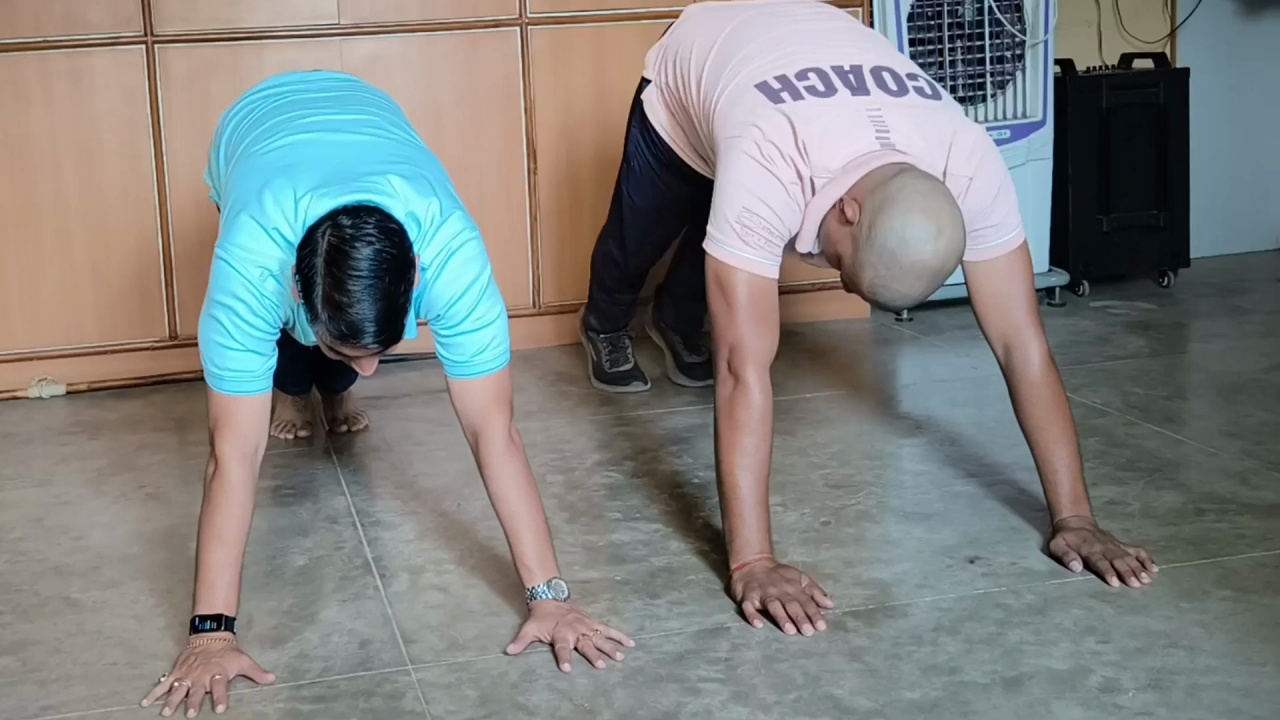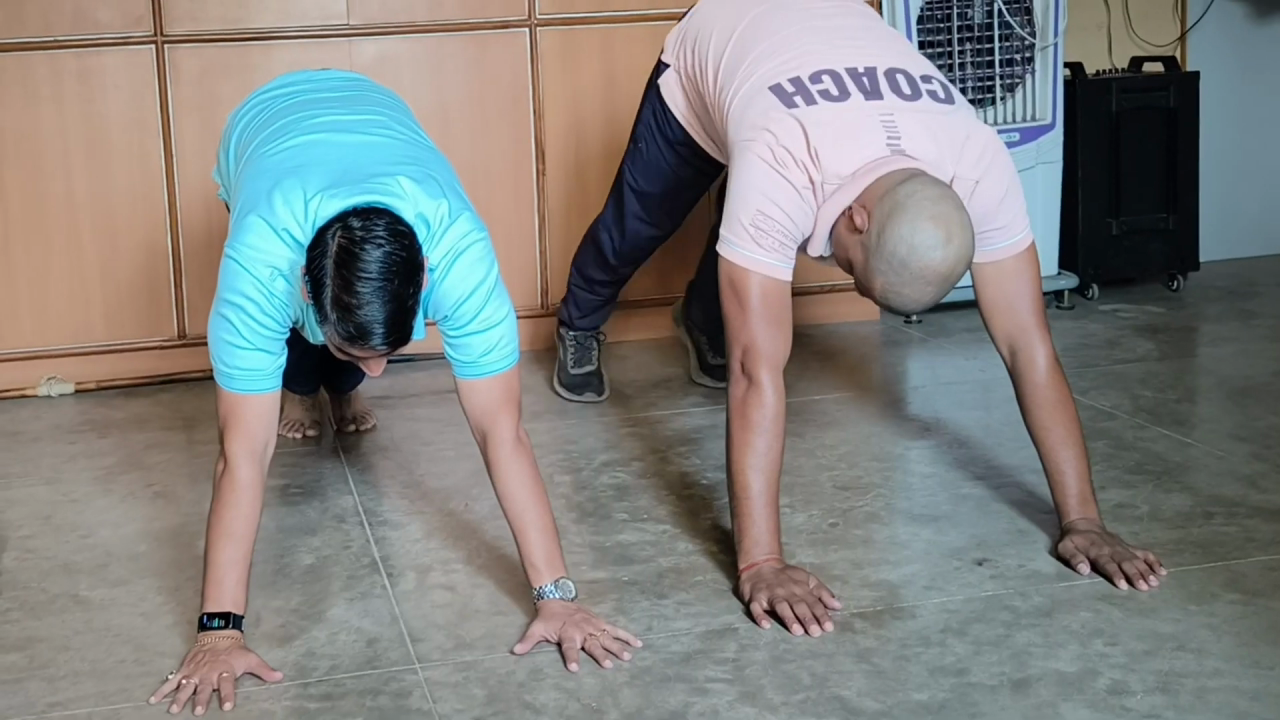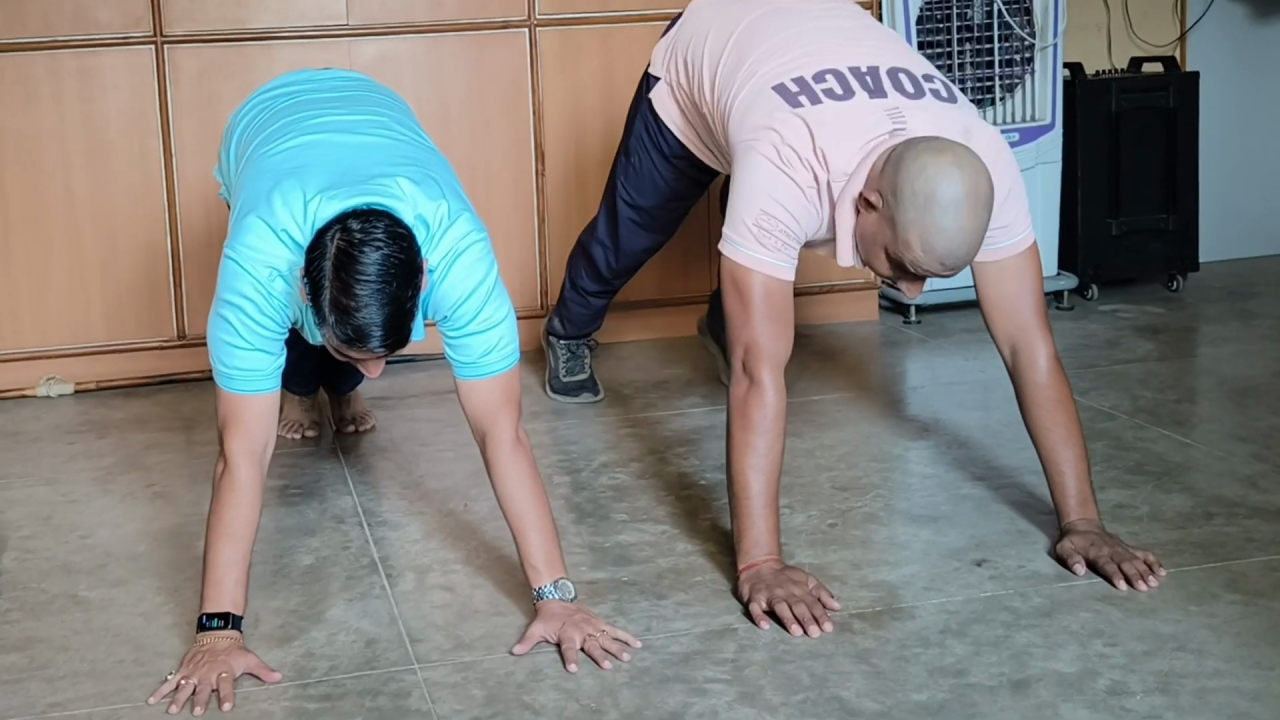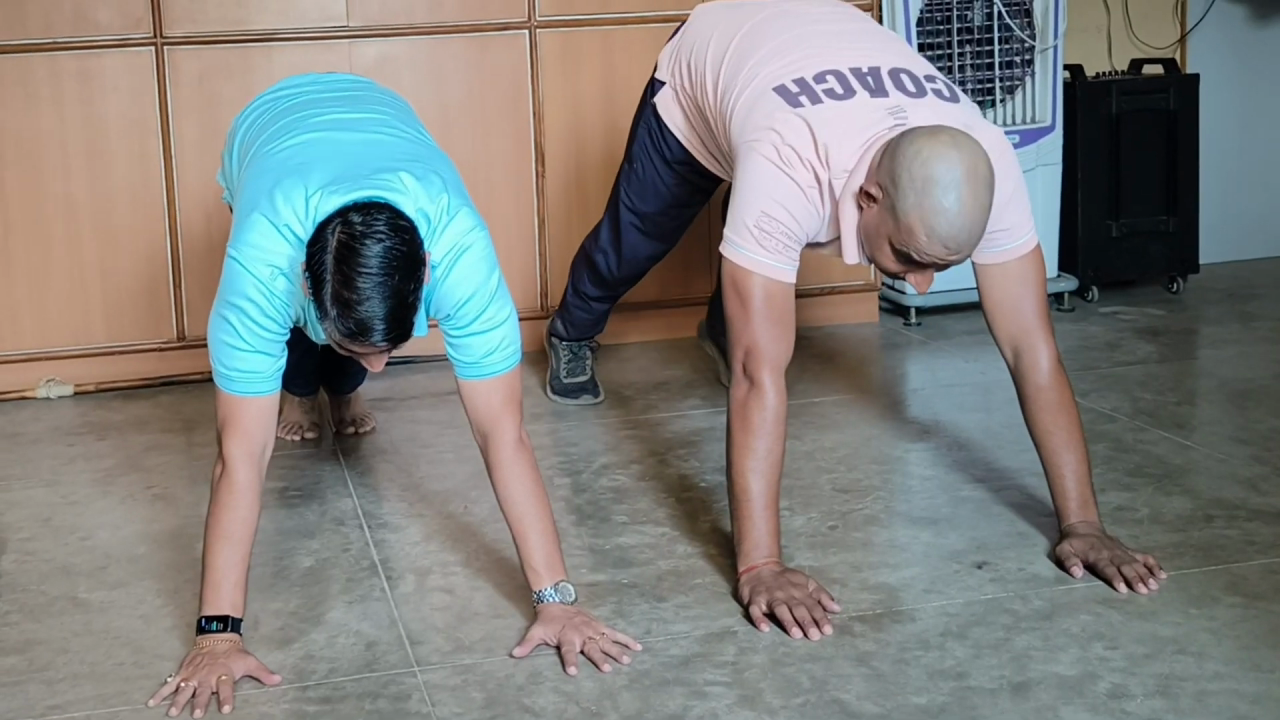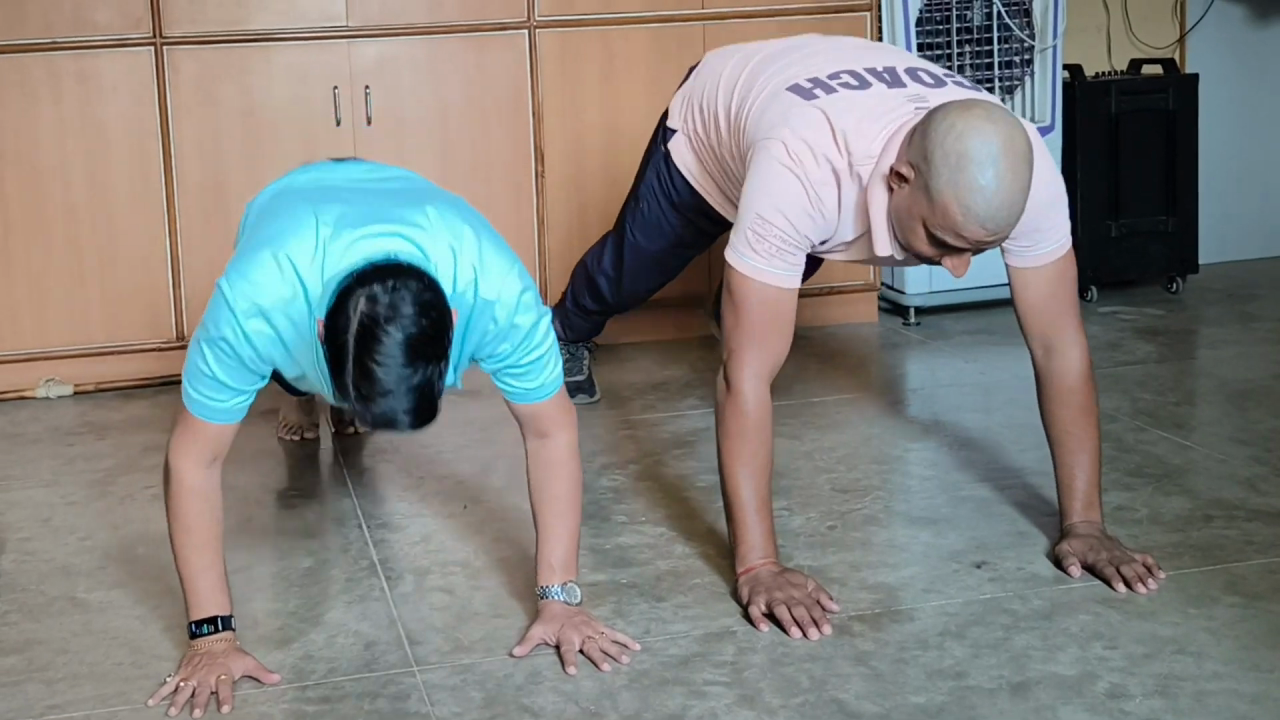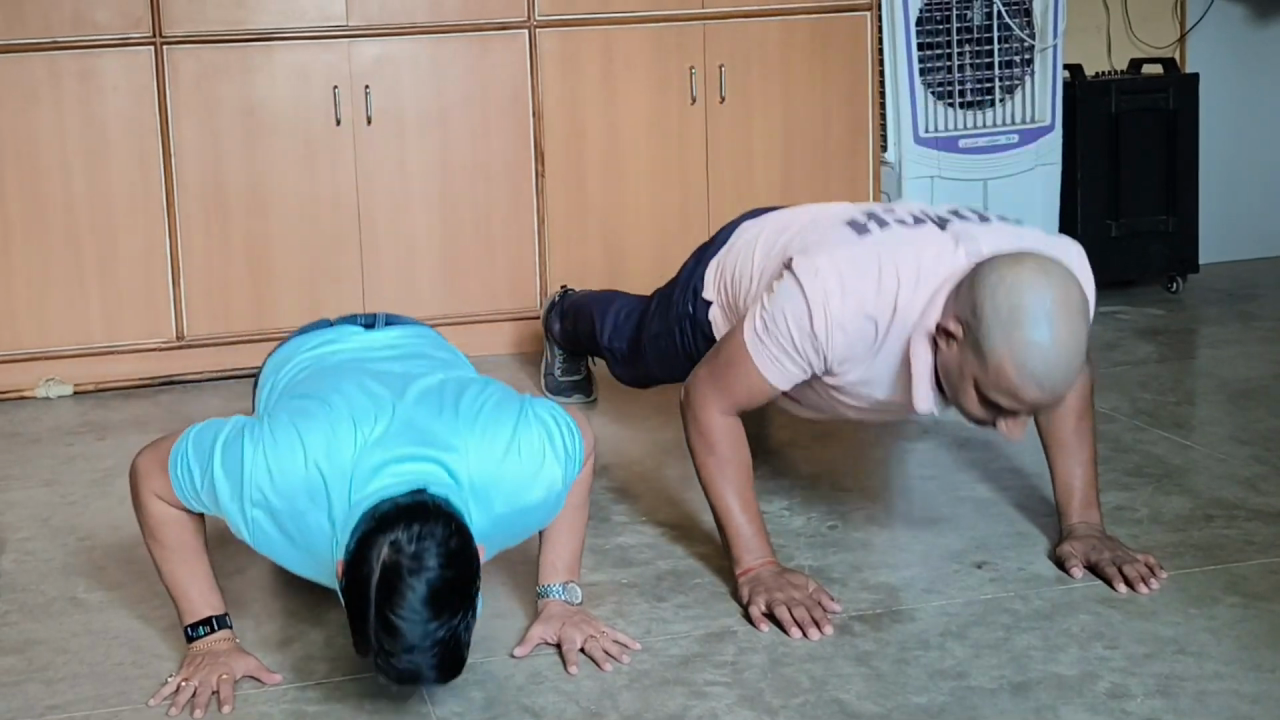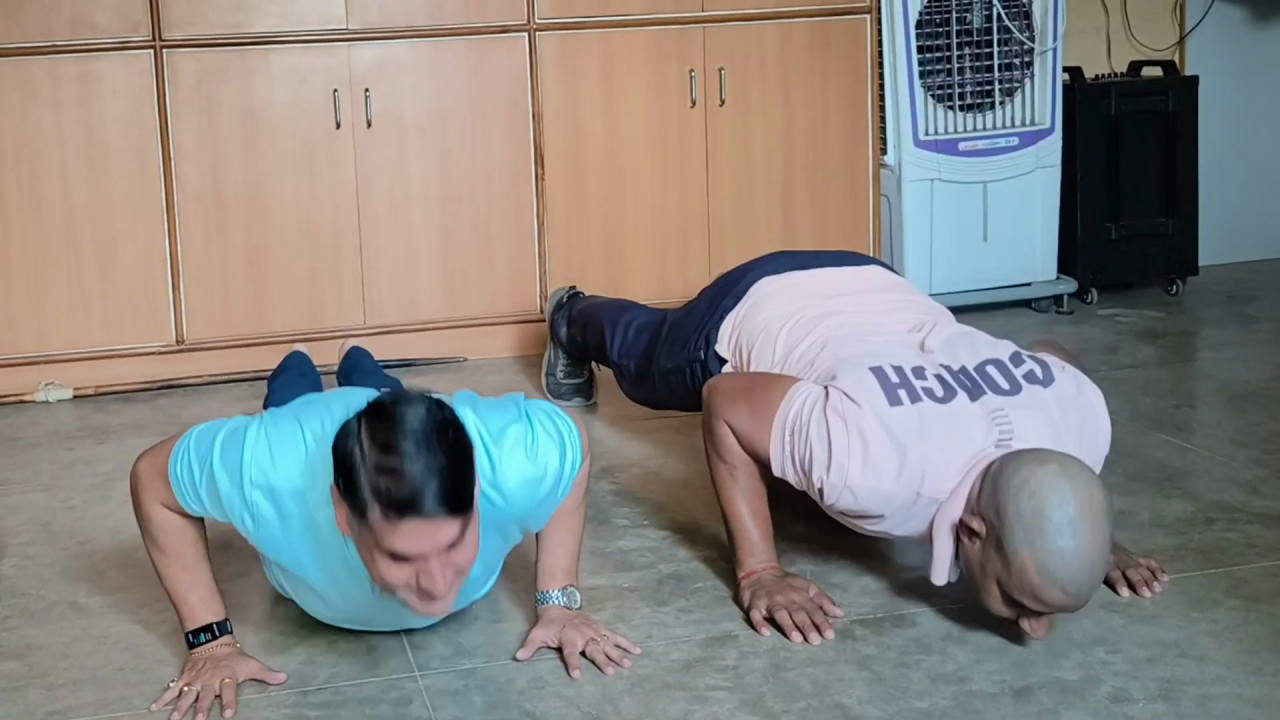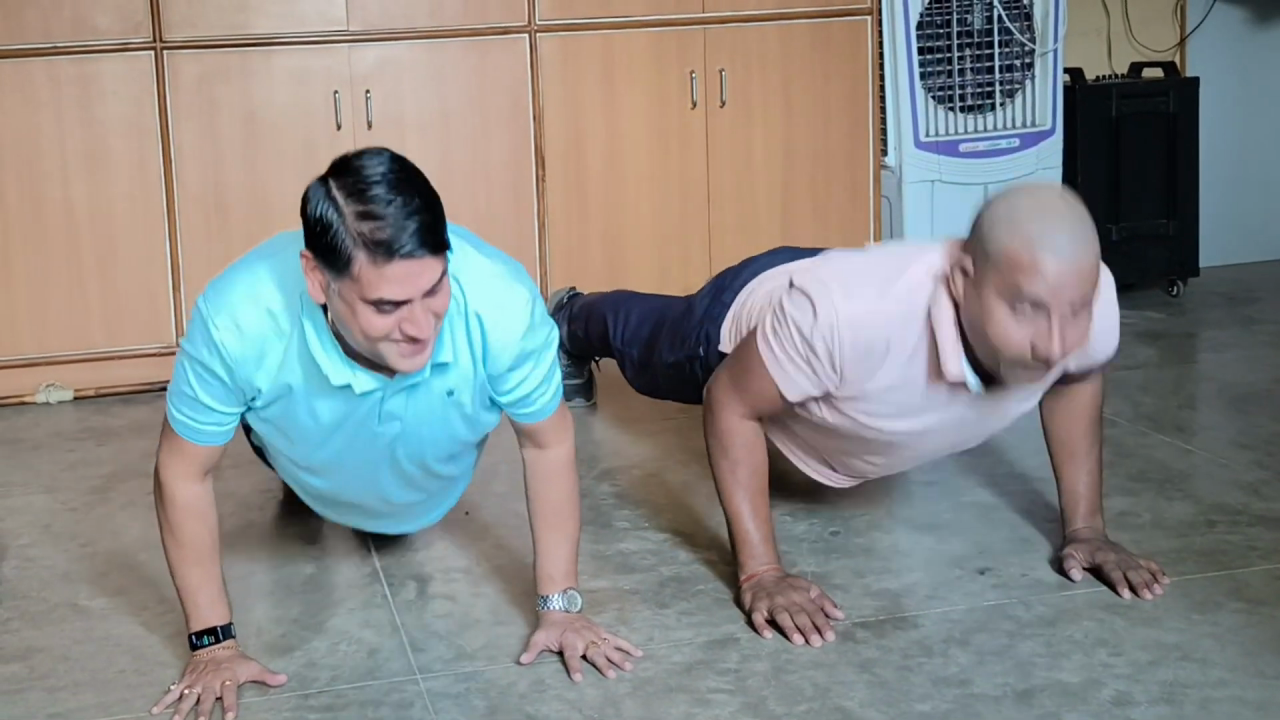
dt=0.3s
person 1, frame 1
left shoulder: (969, 165)
right shoulder: (770, 169)
left elbow: (1022, 344)
right elbow: (745, 370)
left wrist: (1074, 518)
right wrist: (753, 563)
left knee: (713, 239)
right knee: (638, 237)
left ankle: (678, 323)
right ankle: (606, 326)
person 1, frame 2
left shoulder: (980, 166)
right shoulder: (782, 173)
left elbow: (1027, 344)
right elbow: (759, 372)
left wrist: (1083, 520)
right wrist: (760, 563)
left knee: (737, 245)
right knee: (636, 225)
left ankle: (704, 323)
right ankle: (581, 323)
person 1, frame 3
left shoulder: (983, 164)
right shoulder: (788, 170)
left elbow: (1028, 345)
right elbow: (760, 372)
left wrist: (1081, 520)
right wrist: (759, 562)
left knee: (756, 260)
right knee: (628, 234)
left ankle: (722, 325)
right ankle: (569, 334)
person 1, frame 4
left shoulder: (987, 163)
right shoulder: (789, 170)
left elbow: (1032, 348)
right elbow: (760, 375)
left wrist: (1082, 525)
right wrist: (759, 565)
left knee: (763, 260)
right knee: (631, 243)
left ankle: (723, 328)
right ankle: (571, 336)
person 1, frame 5
left shoulder: (1022, 167)
right shoulder: (805, 170)
left elbow: (1060, 345)
right elbow: (747, 376)
left wrist: (1081, 521)
right wrist: (757, 564)
right hip: (718, 111)
left knee: (779, 278)
right knee: (630, 273)
left ankle: (741, 307)
right ankle: (568, 333)
person 1, frame 6
left shoulder: (1060, 276)
right shoulder: (837, 299)
left elbow: (1069, 384)
right elbow: (706, 406)
left wrist: (1083, 523)
right wrist: (756, 567)
right hip: (737, 277)
right knee: (637, 351)
right ankle: (568, 320)
person 1, frame 7
left shoulder: (1085, 421)
right shoulder: (873, 468)
right elbow: (720, 405)
left wrist: (1092, 548)
right wrist: (759, 571)
right hip: (758, 310)
right knee: (643, 359)
right ankle: (573, 319)
person 1, frame 8
left shoulder: (1088, 301)
right shoulder: (840, 311)
left elbow: (1077, 384)
right elbow: (728, 405)
left wrist: (1085, 529)
right wrist: (759, 571)
right knee: (648, 350)
right ankle: (575, 318)
person 2, frame 1
left shoulder: (450, 252)
right shoulder: (252, 262)
left elbow: (492, 430)
right elbow: (234, 454)
left wrist: (548, 595)
right wrist: (212, 630)
left knee: (340, 364)
right knee: (290, 365)
left ankle: (333, 391)
right ankle: (290, 388)
person 2, frame 2
left shoulder: (460, 254)
right shoulder: (261, 264)
left elbow: (500, 430)
right elbow: (244, 454)
left wrist: (556, 594)
right wrist: (220, 629)
left knee: (348, 363)
right knee: (298, 360)
left ankle: (340, 391)
right ankle: (299, 388)
person 2, frame 3
left shoulder: (458, 253)
right shoulder: (260, 261)
left elbow: (500, 432)
right elbow: (244, 454)
left wrist: (556, 595)
right wrist: (218, 630)
left knee: (350, 356)
right knee: (298, 352)
left ankle: (339, 392)
right ankle: (297, 389)
person 2, frame 4
left shoulder: (459, 250)
right shoulder: (264, 259)
left elbow: (502, 433)
right elbow: (242, 454)
left wrist: (555, 598)
right wrist: (218, 632)
left knee: (348, 366)
right knee: (299, 362)
left ankle: (340, 390)
right ankle: (298, 389)
person 2, frame 5
left shoulder: (492, 287)
right shoulder: (261, 301)
left elbow: (550, 428)
right elbow: (193, 459)
left wrist: (560, 593)
right wrist: (211, 630)
right hip: (289, 201)
left ankle: (309, 387)
right ankle: (296, 396)
person 2, frame 6
left shoulder: (525, 466)
right shoulder: (273, 478)
left elbow: (580, 444)
right elbow: (149, 478)
left wrist: (560, 594)
right wrist: (209, 631)
left hip: (421, 354)
right hip: (307, 360)
person 2, frame 7
left shoulder: (520, 455)
right shoulder: (268, 473)
left elbow: (574, 449)
right elbow: (150, 479)
left wrist: (557, 599)
right wrist: (210, 634)
left ankle: (357, 374)
right ankle: (293, 384)
person 2, frame 8
left shoulder: (500, 299)
right shoulder: (237, 318)
left elbow: (548, 444)
right elbow: (182, 477)
left wrist: (560, 602)
right wrist: (212, 639)
